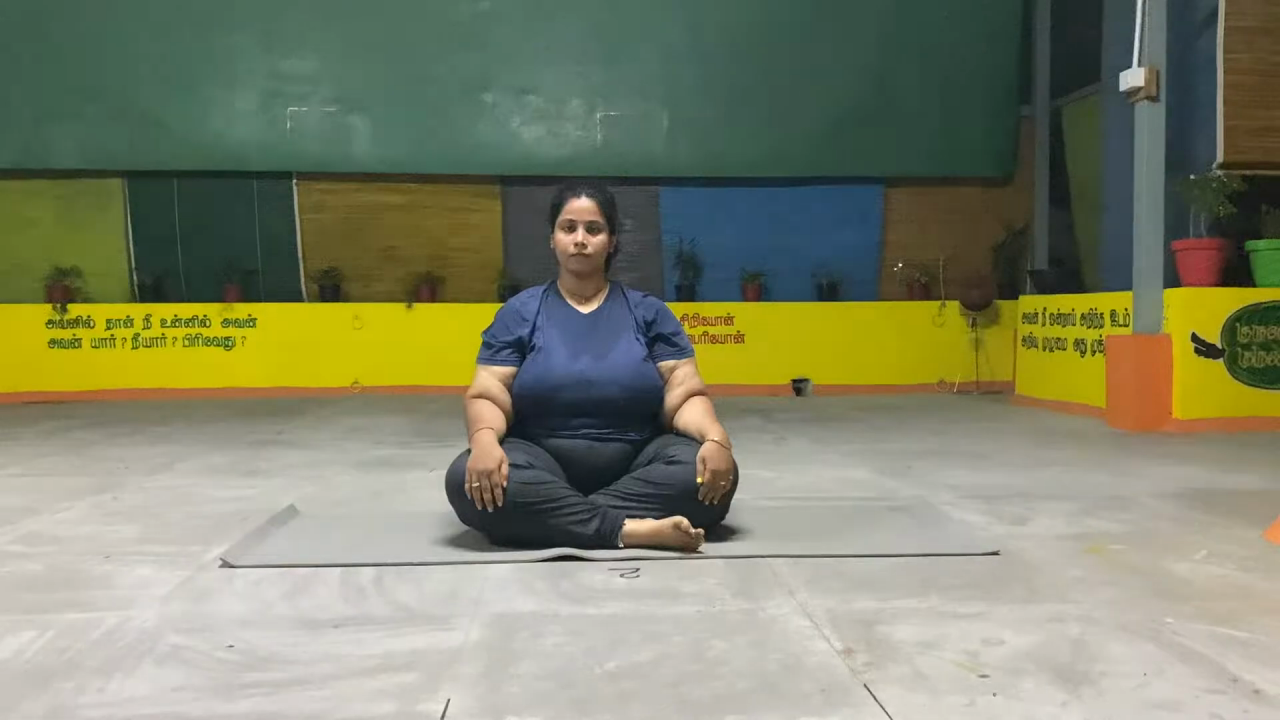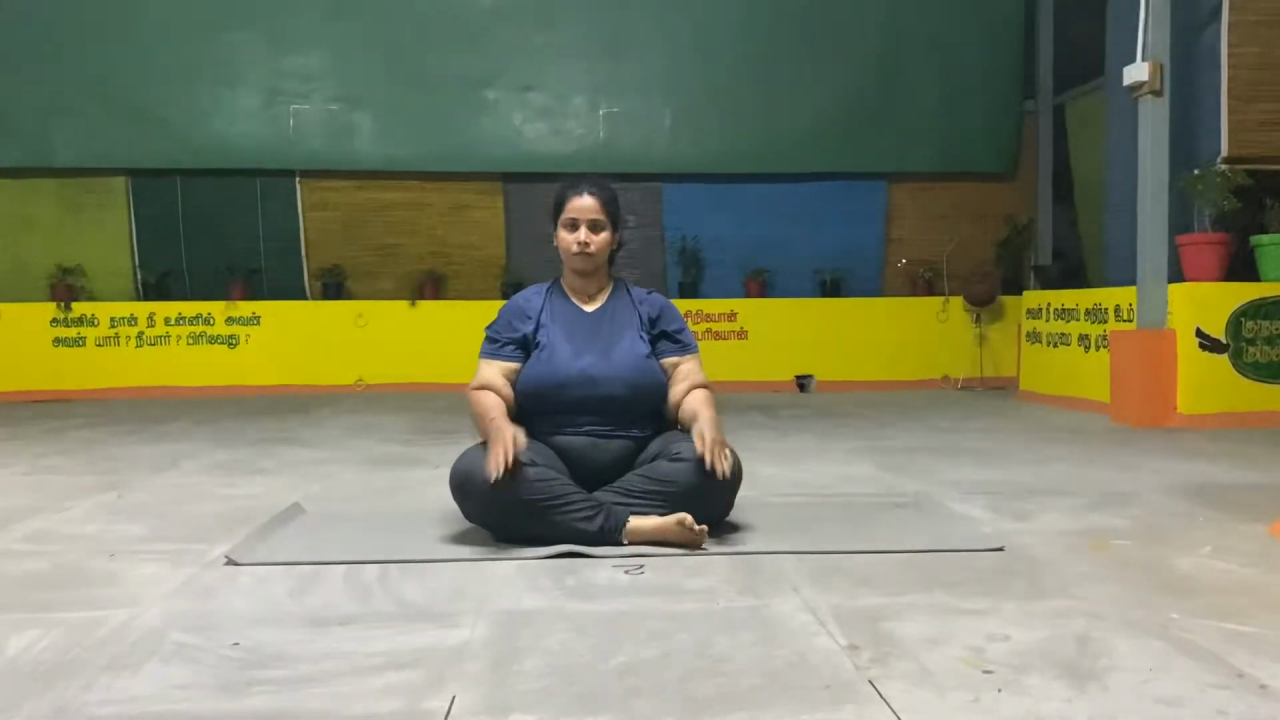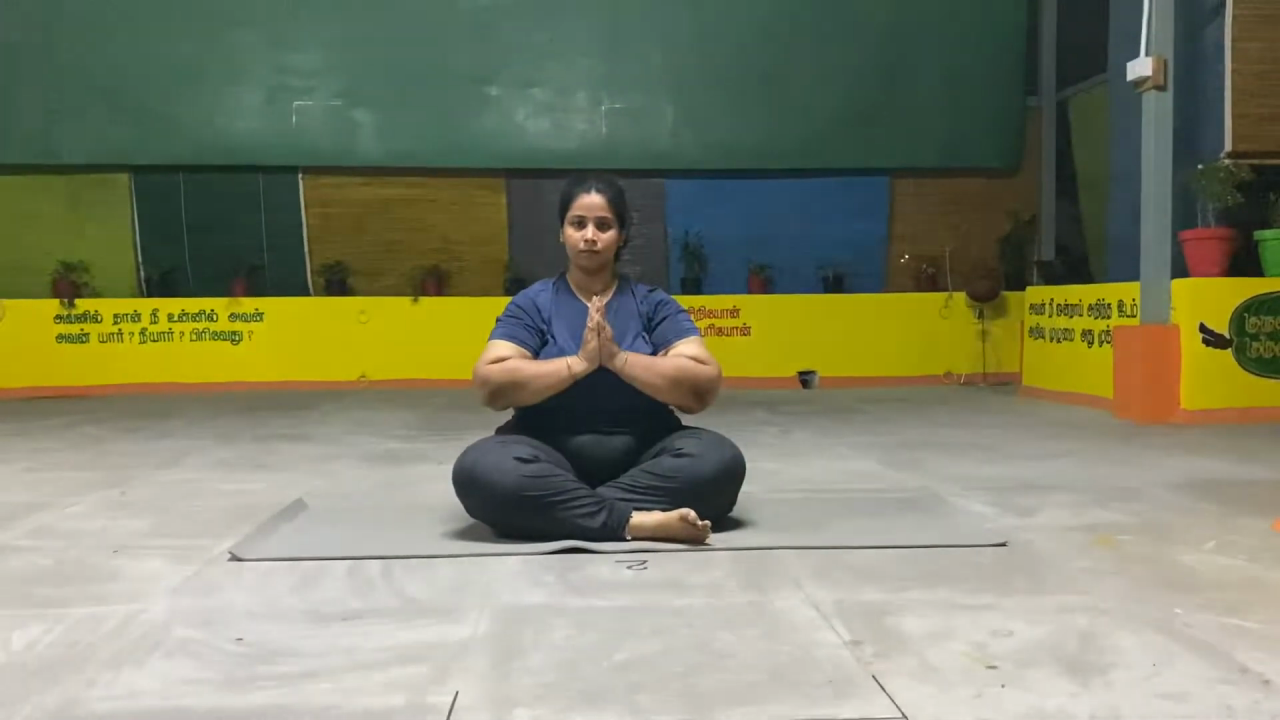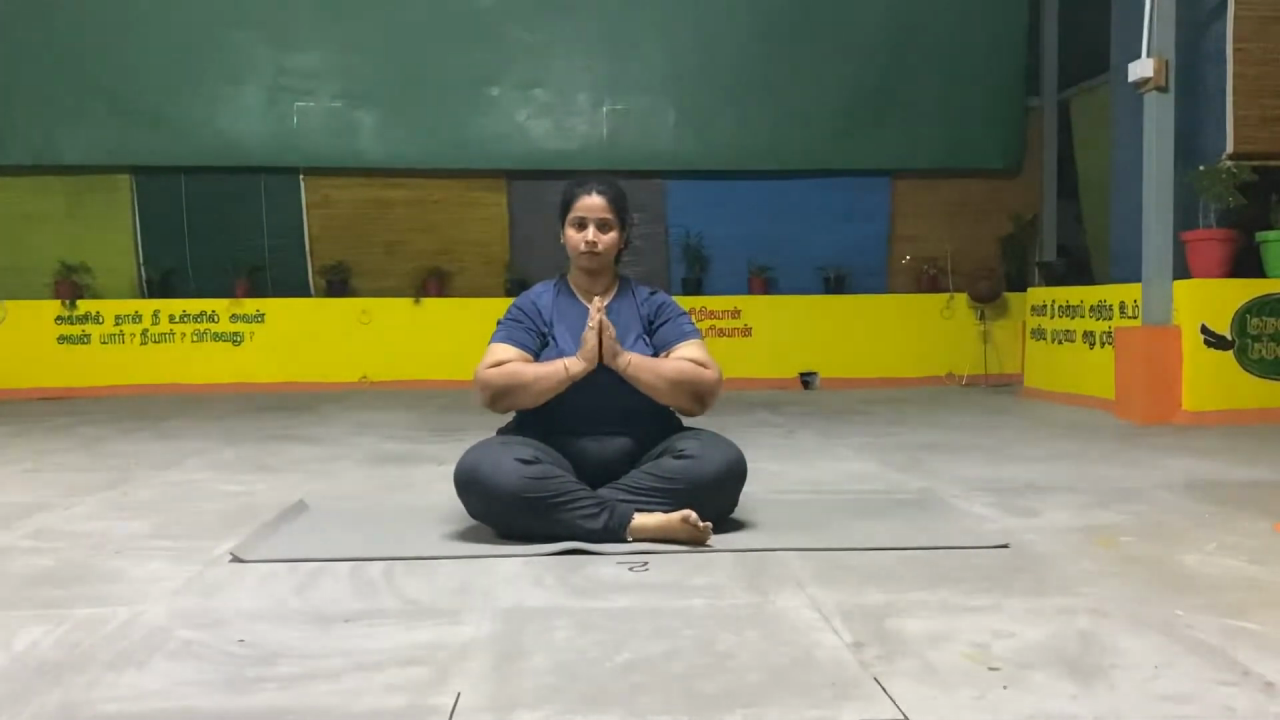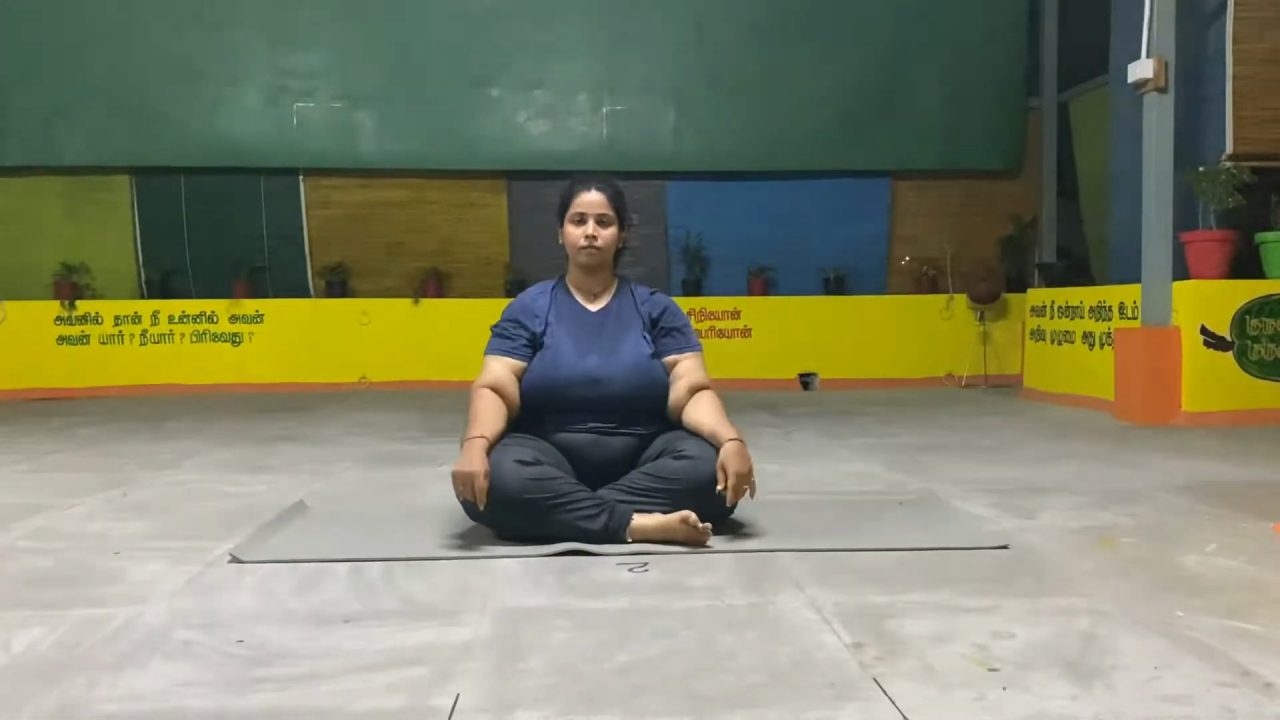
dt=1s
person 1, frame 1
left shoulder: (649, 312)
right shoulder: (520, 312)
left elbow: (684, 397)
right elbow: (487, 396)
left wrist: (716, 438)
right wrist: (485, 439)
left hip: (636, 464)
right hip: (543, 462)
left knee: (710, 473)
right knee: (470, 478)
left ankle: (554, 516)
right ankle: (631, 530)
person 1, frame 2
left shoulder: (653, 308)
right shoulder: (523, 309)
left elbow: (692, 389)
right elbow: (485, 391)
left wrist: (704, 419)
right wrist: (499, 425)
left hip: (639, 462)
right hip: (547, 462)
left knee: (713, 468)
right knee: (475, 474)
left ankle: (562, 514)
right ankle: (636, 527)
person 1, frame 3
left shoulder: (654, 304)
right shoulder: (532, 303)
left elbow: (703, 387)
right elbow: (490, 385)
left wrist: (618, 358)
right wrist: (579, 363)
left hip: (643, 457)
right hip: (551, 458)
left knee: (719, 459)
right knee: (480, 468)
left ankle: (562, 508)
right ankle: (637, 522)
person 1, frame 4
left shoulder: (656, 306)
right shoulder: (533, 305)
left elbow: (702, 393)
right elbow: (493, 390)
left wrist: (621, 358)
right wrist: (578, 363)
left hip: (646, 462)
right hip: (551, 461)
left knee: (720, 461)
right knee: (481, 470)
left ankle: (560, 510)
right ankle: (641, 523)
person 1, frame 5
left shoulder: (657, 308)
right shoulder: (529, 307)
left elbow: (690, 393)
right elbow: (494, 390)
left wrist: (731, 440)
right wrist: (475, 444)
left hip: (643, 460)
right hip: (550, 461)
left knee: (711, 468)
right knee: (493, 478)
left ankle: (560, 511)
right ankle: (640, 524)
